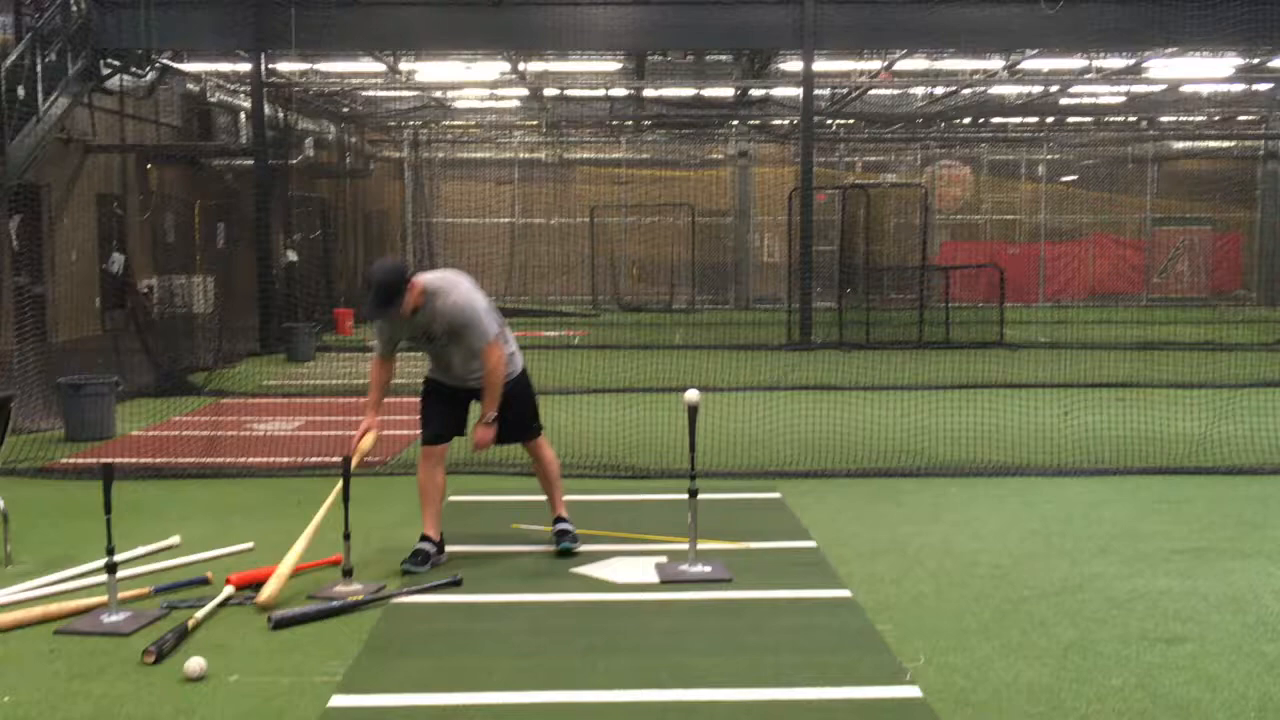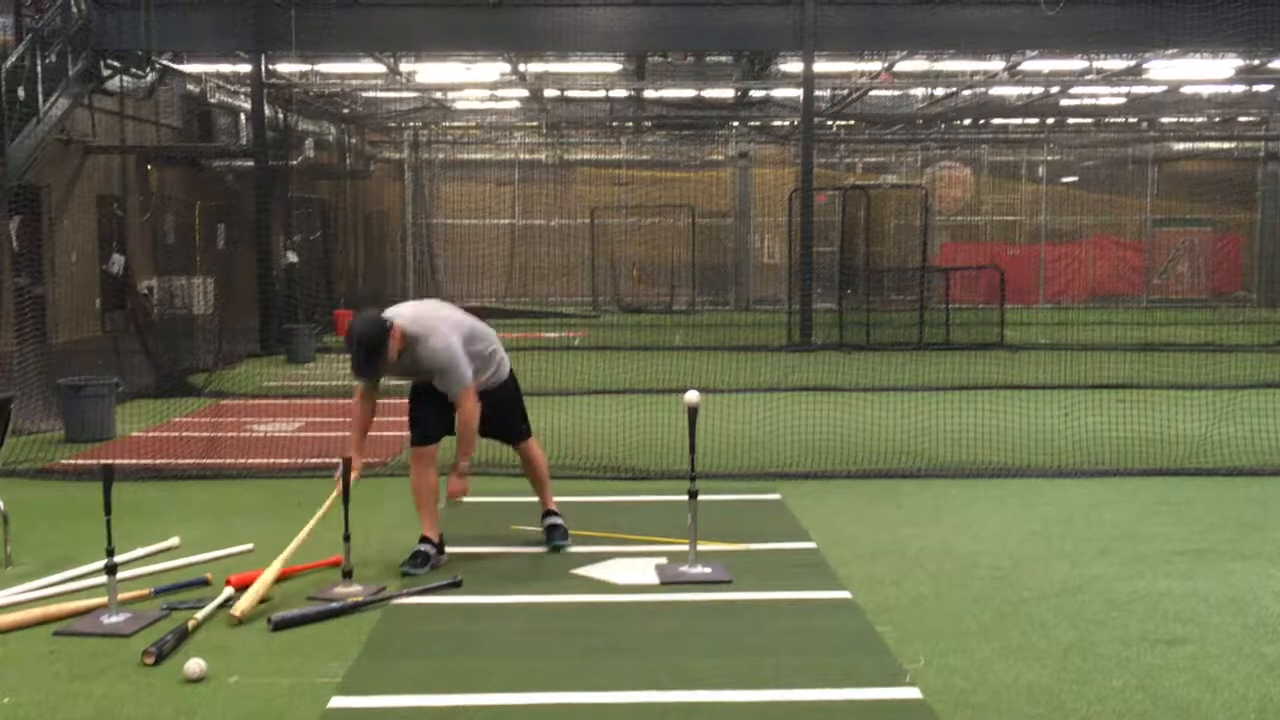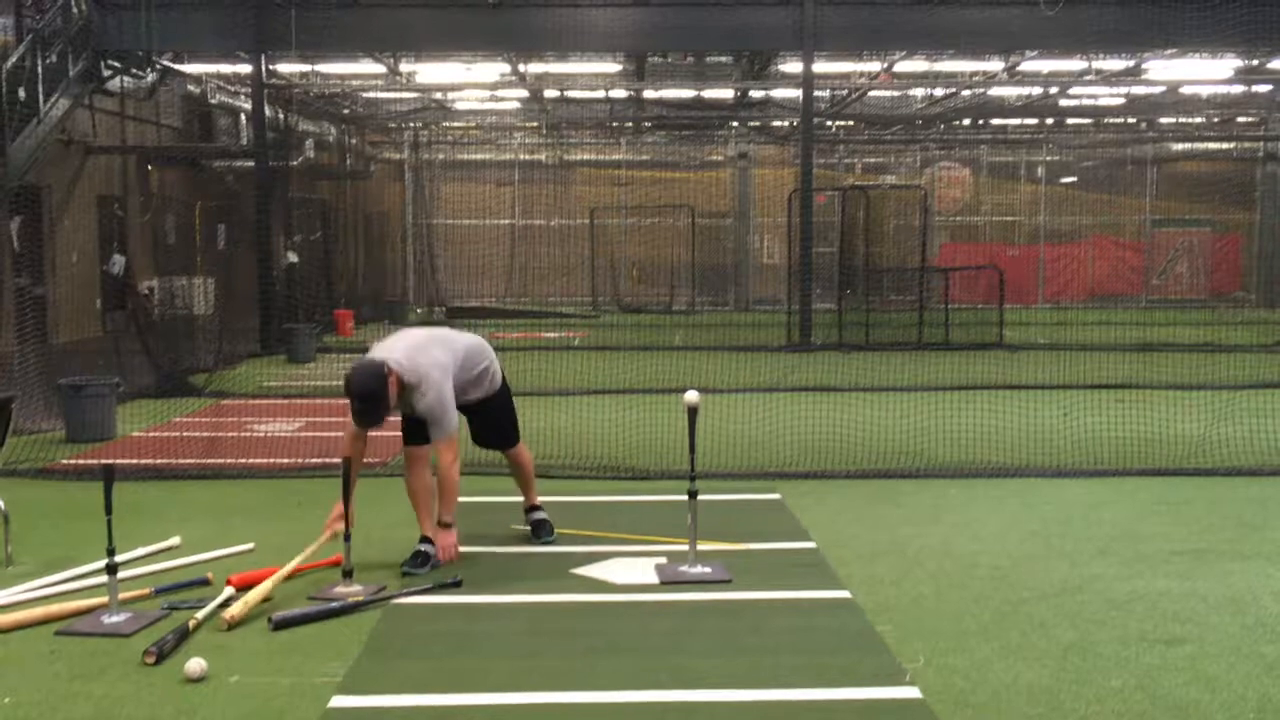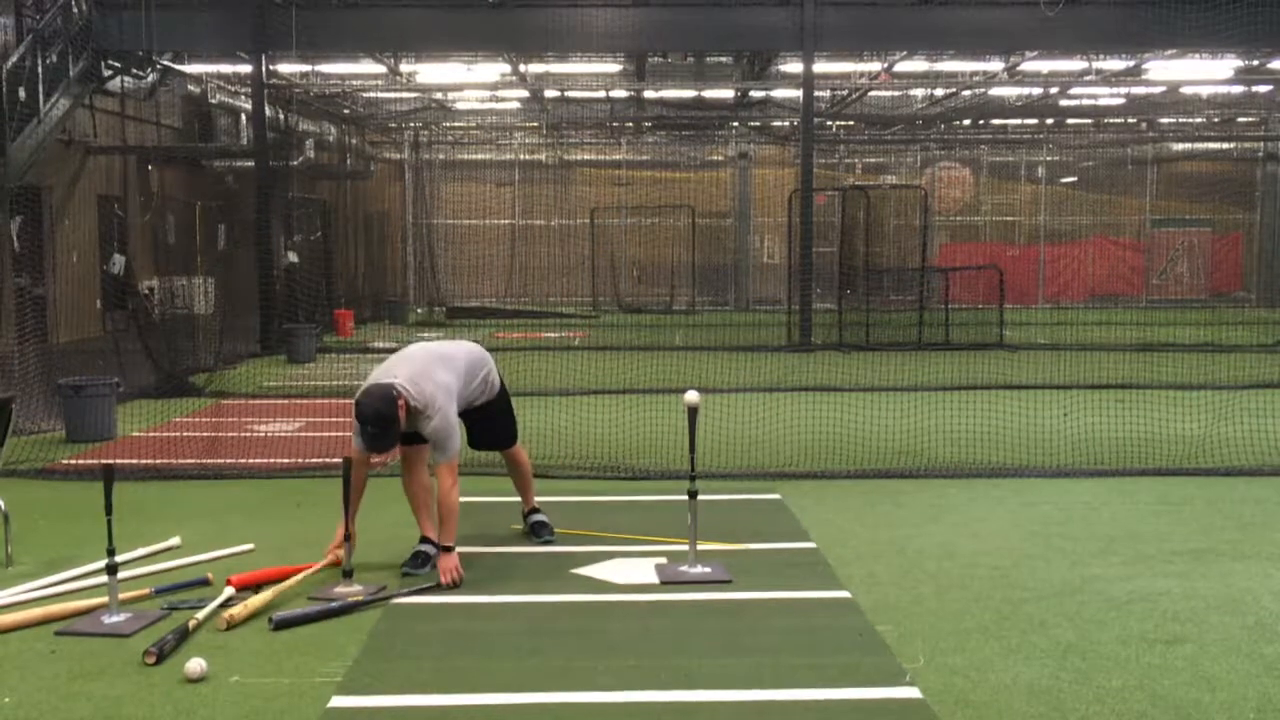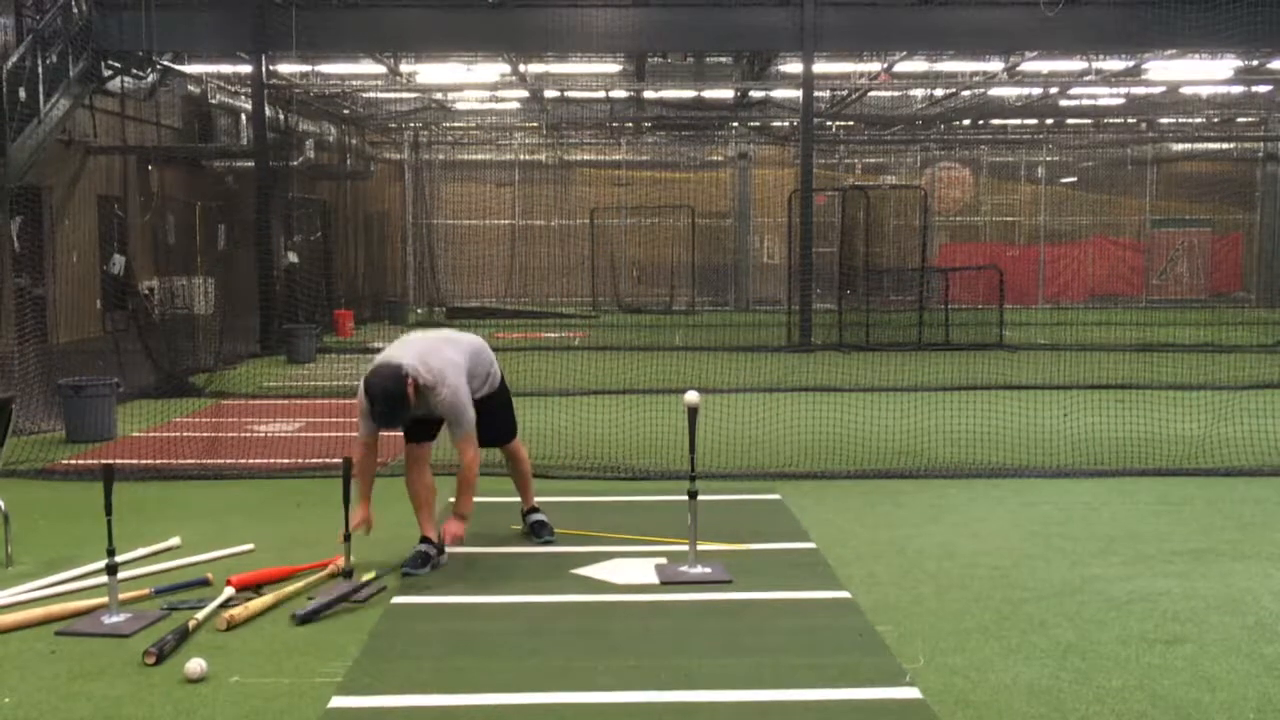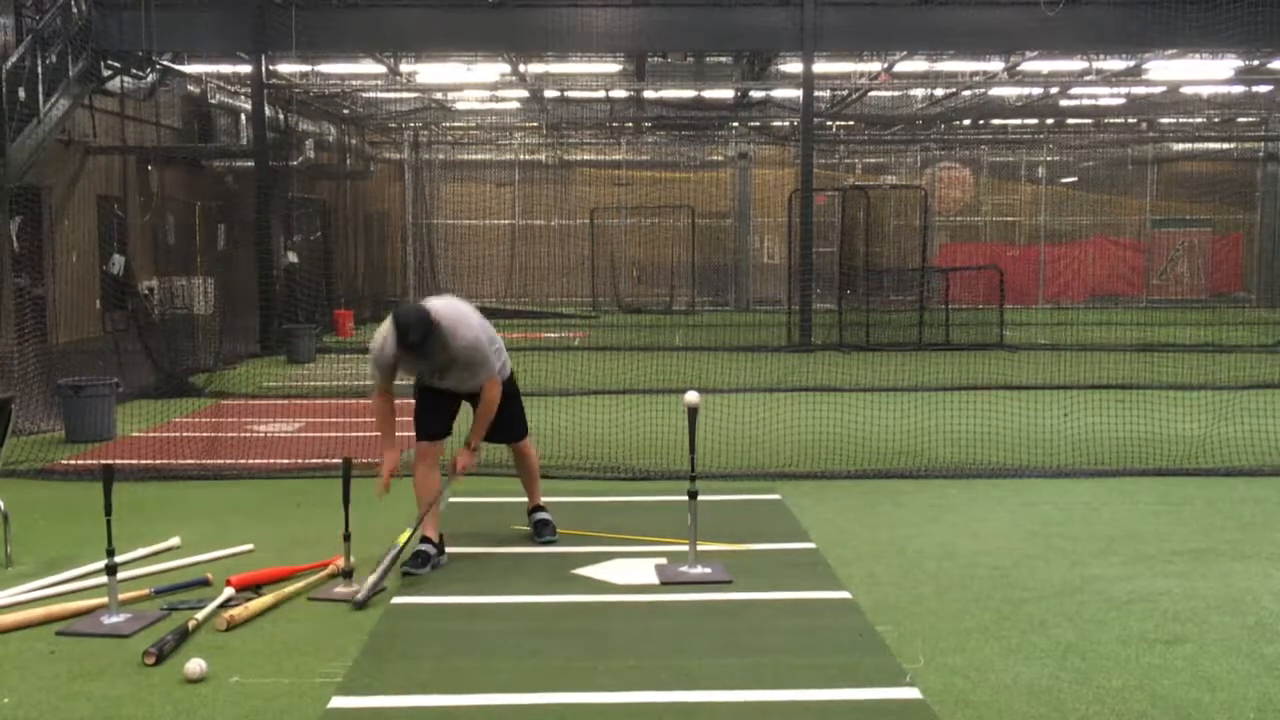
dt=0.2s
person 1, frame 1
left shoulder: (457, 299)
right shoulder: (388, 309)
left elbow: (495, 359)
right elbow: (383, 360)
left wrist: (488, 419)
right wrist: (372, 411)
left hip: (500, 368)
right hip: (445, 376)
left knee: (533, 441)
right knee: (431, 451)
left ankle: (561, 520)
right ankle: (432, 539)
person 1, frame 2
left shoulder: (436, 342)
right shoulder: (371, 347)
left elbow: (469, 406)
right elbow: (365, 397)
left wrist: (461, 470)
right wrist: (355, 454)
left hip: (487, 370)
left knee: (522, 442)
right knee: (421, 454)
left ankle: (550, 514)
right ankle: (431, 540)
person 1, frame 3
left shoulder: (428, 386)
right shoulder: (366, 384)
left elbow: (448, 460)
right elbow: (355, 439)
left wrist: (446, 525)
right wrist: (345, 499)
left hip: (479, 374)
left knee: (510, 446)
right knee: (414, 454)
left ankle: (532, 506)
right ankle: (428, 537)
person 1, frame 4
left shoulder: (434, 410)
right shoulder: (368, 407)
left elbow: (447, 482)
right elbow: (359, 463)
left wrist: (448, 550)
right wrist: (348, 521)
left hip: (478, 379)
left knee: (509, 449)
right knee: (410, 458)
left ankle: (531, 510)
right ankle: (429, 542)
person 1, frame 5
left shoulder: (447, 389)
right shoulder: (372, 390)
left elbow: (469, 456)
right elbow: (365, 447)
left wrist: (460, 516)
right wrist: (363, 505)
left hip: (479, 375)
right hip: (425, 382)
left knee: (508, 445)
right knee: (415, 454)
left ankle: (530, 510)
right ankle: (430, 542)
person 1, frame 6
left shoulder: (467, 333)
right shoulder: (384, 344)
left elbow: (491, 391)
right elbow: (383, 395)
left wrist: (471, 447)
right wrist: (389, 452)
left hip: (487, 378)
right hip: (434, 385)
left knee: (518, 441)
right knee: (425, 453)
left ankle: (536, 509)
right ankle: (430, 541)
